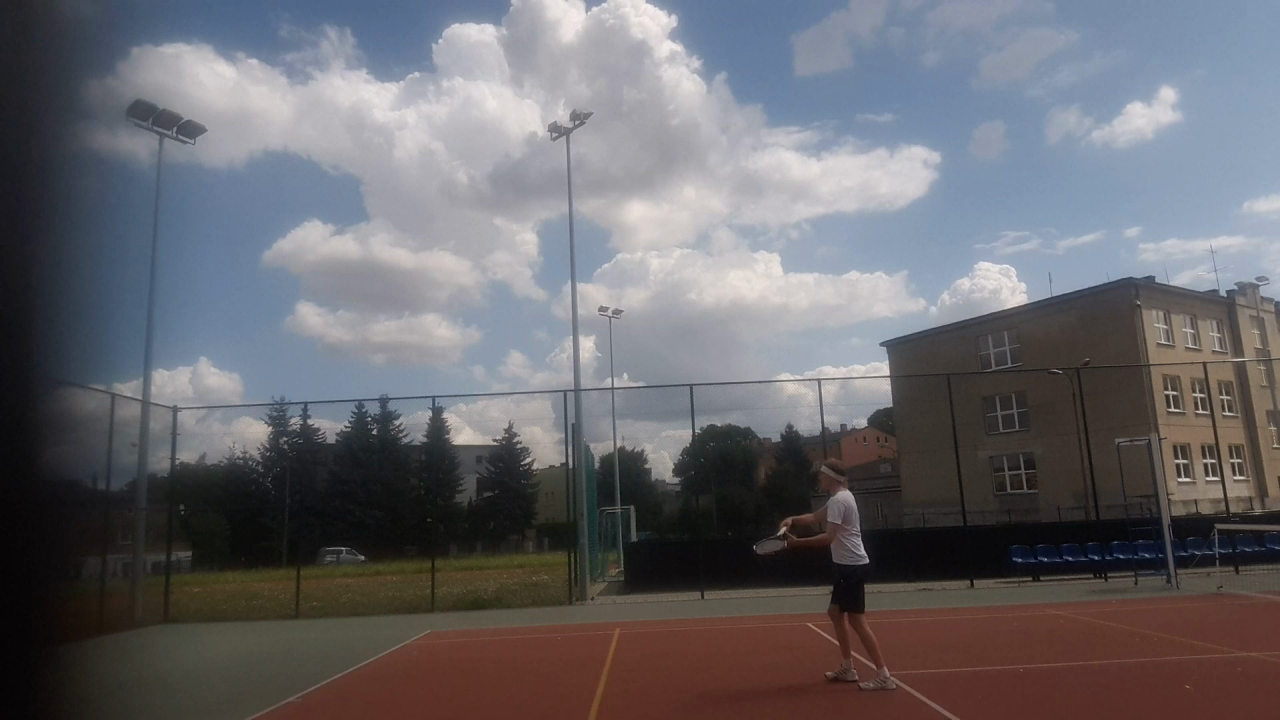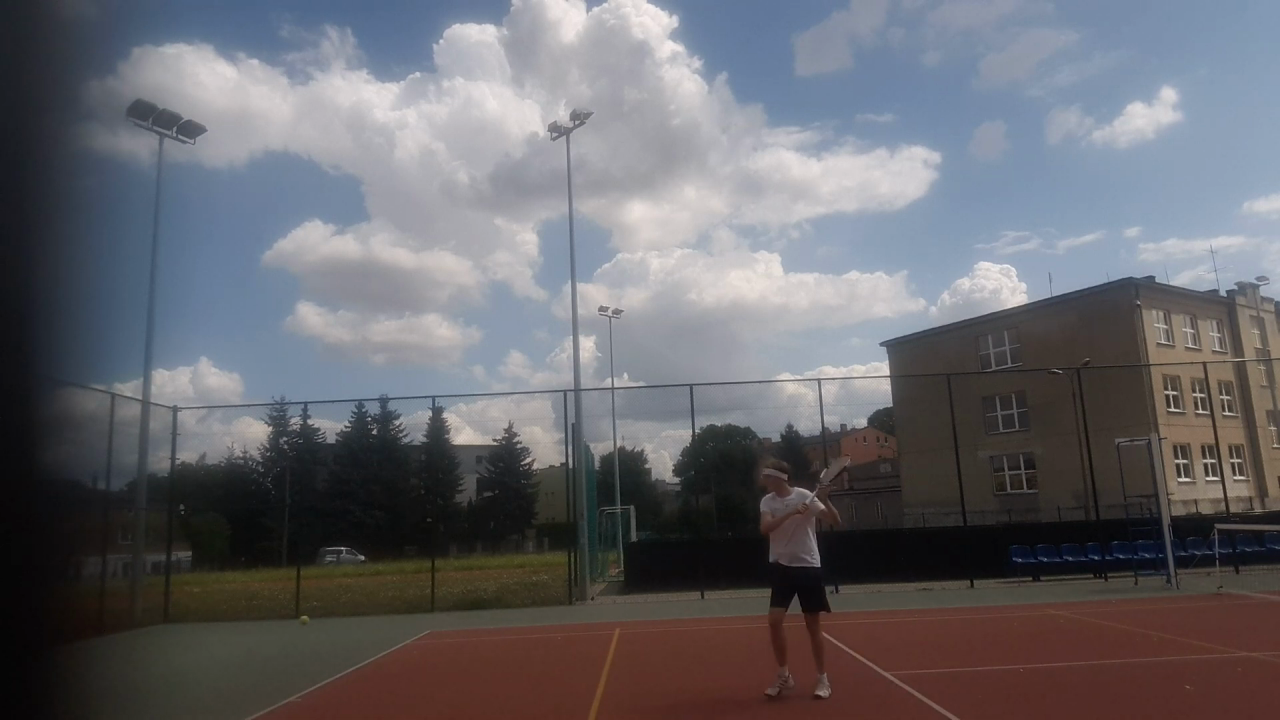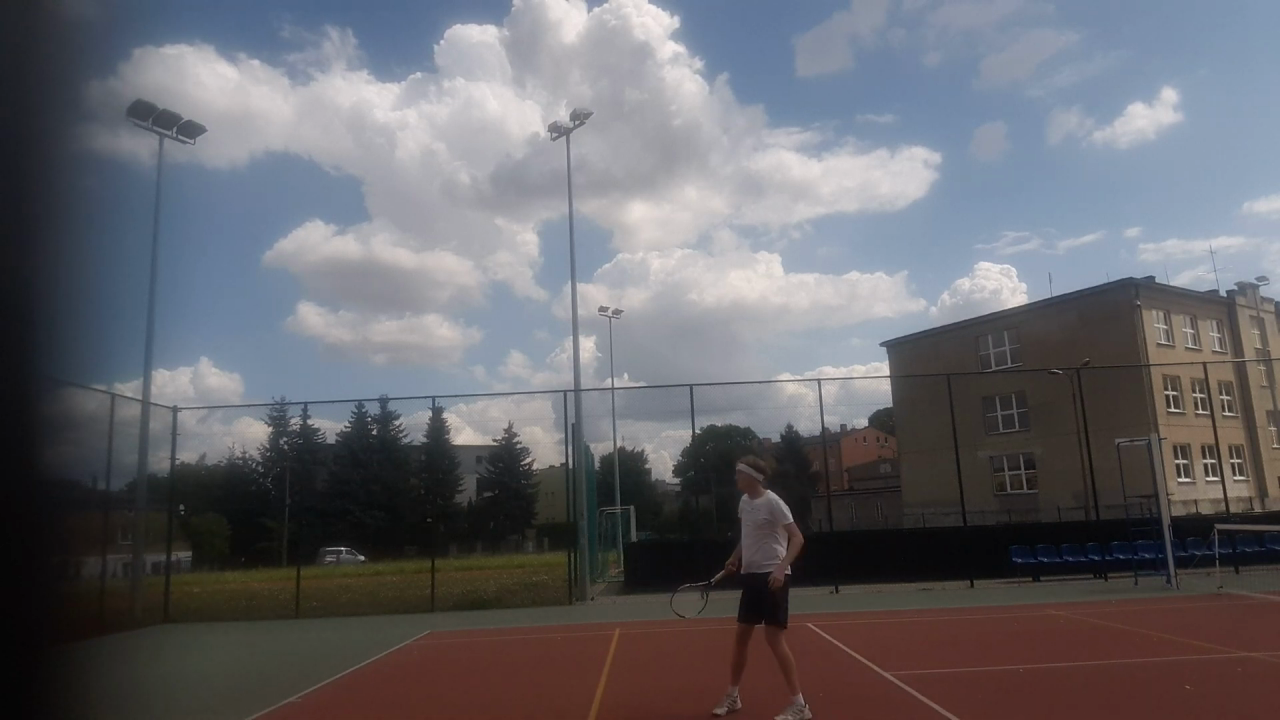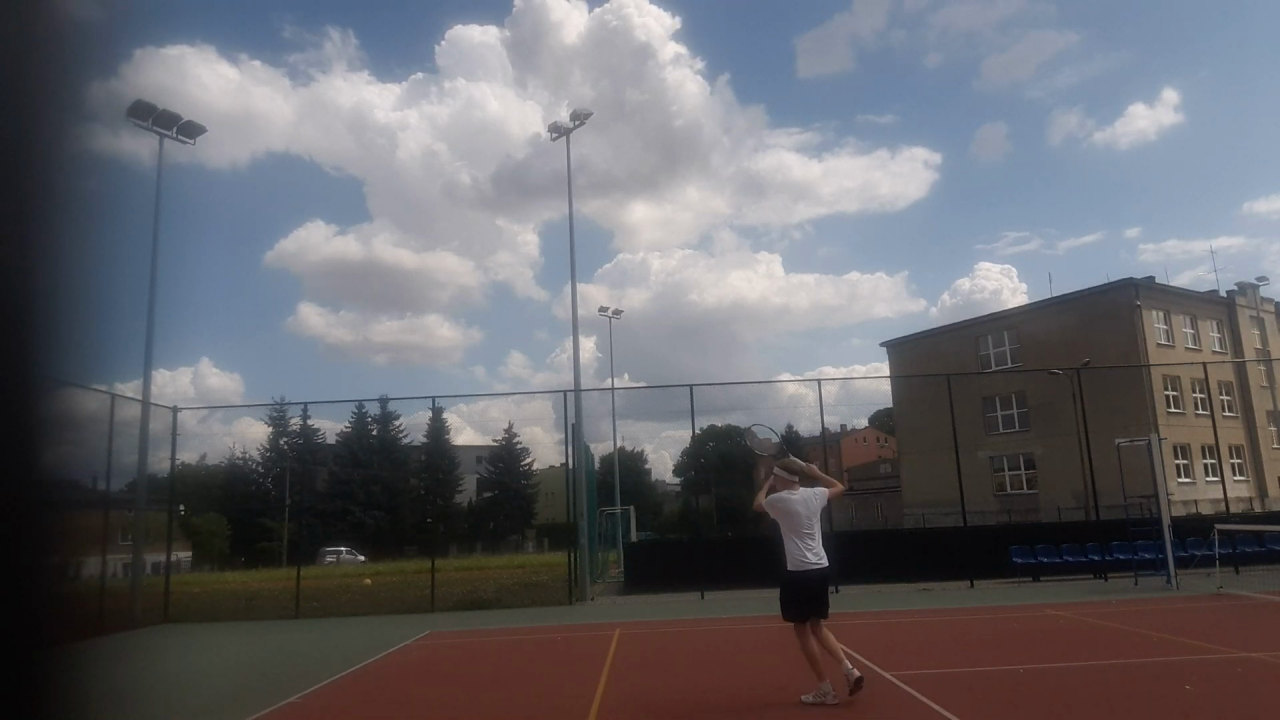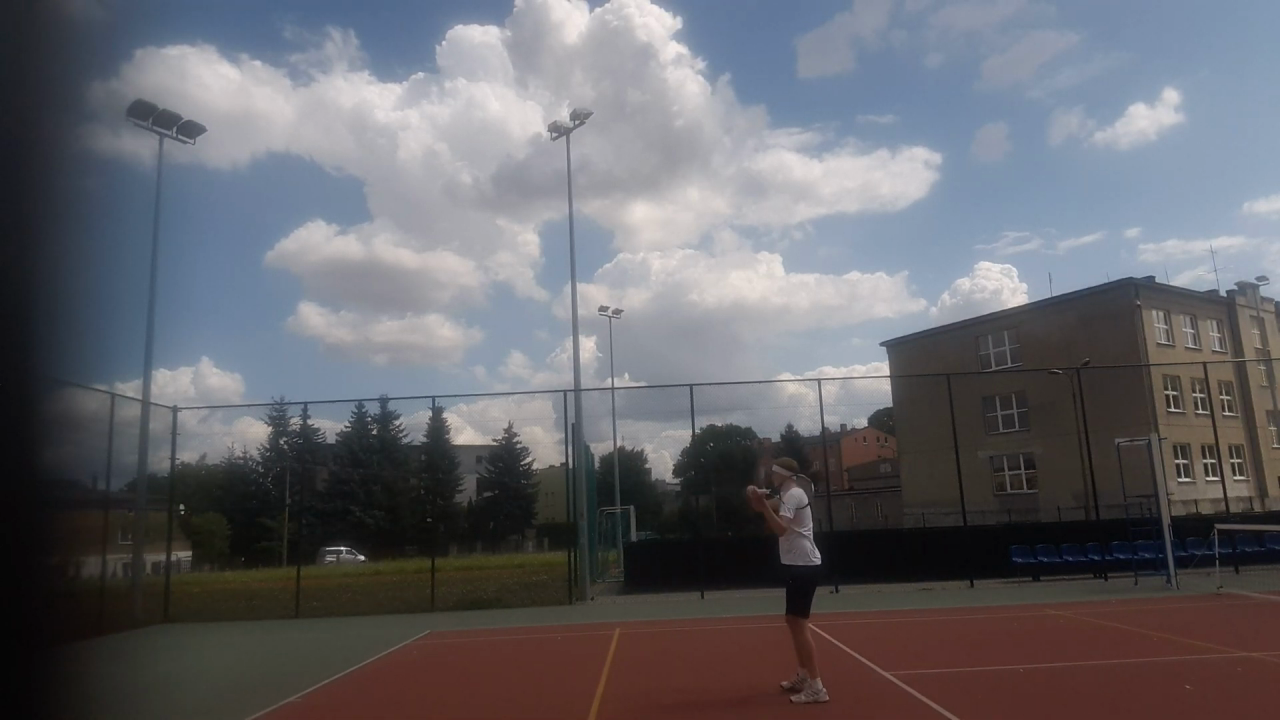
dt=1s
person 1, frame 1
left shoulder: (838, 500)
right shoulder: (839, 497)
left elbow: (829, 537)
right elbow: (817, 518)
left wrist: (800, 541)
right wrist: (792, 520)
left hip: (852, 566)
right hip: (847, 566)
left knee: (856, 621)
right knee: (835, 614)
left ankle: (884, 675)
right ankle: (847, 667)
person 1, frame 2
left shoulder: (805, 496)
right shoulder: (767, 501)
left elbow: (834, 521)
right elbow: (765, 528)
left wrist: (826, 501)
right wrist: (790, 512)
left hip: (808, 567)
right hip: (782, 568)
left knee: (813, 626)
right knee: (774, 621)
left ankle: (822, 679)
right ankle: (783, 675)
person 1, frame 3
left shoulder: (772, 502)
right shoulder: (744, 501)
left elbow: (796, 538)
left wrist: (782, 568)
right wrist: (735, 558)
left hip: (773, 578)
right hip: (755, 578)
left knee: (774, 639)
right knee: (741, 637)
right ankle: (732, 696)
person 1, frame 4
left shoulder: (778, 499)
right shoulder: (816, 494)
left elbow: (757, 505)
right elbow: (837, 487)
left wrist: (767, 483)
right wrist: (814, 471)
left hip: (799, 573)
right hip: (821, 569)
left knee: (803, 632)
right knee: (818, 628)
left ankle: (826, 690)
right ankle: (849, 671)
person 1, frame 5
left shoulder: (795, 496)
right shoulder: (786, 495)
left elbow: (782, 531)
right elbow: (767, 513)
left wrist: (763, 505)
right wrist: (757, 497)
left hip: (803, 566)
right hip: (798, 566)
left knee: (798, 624)
right knee: (795, 622)
left ankle: (815, 687)
right ankle: (804, 676)
